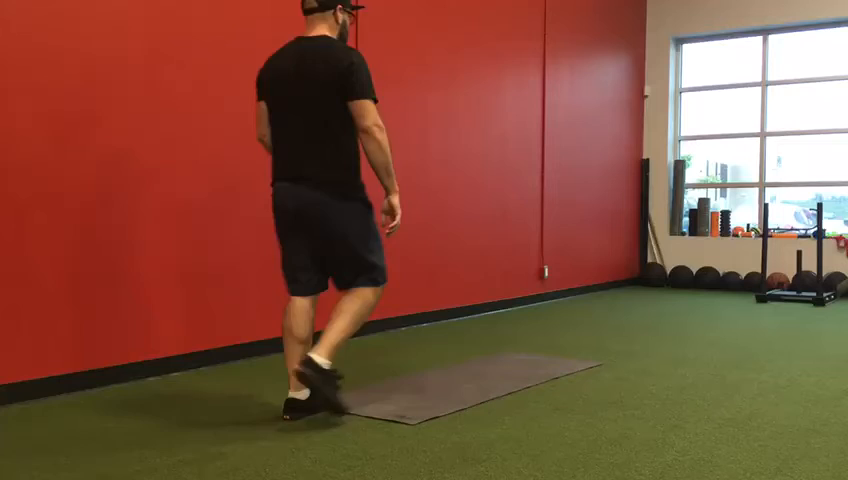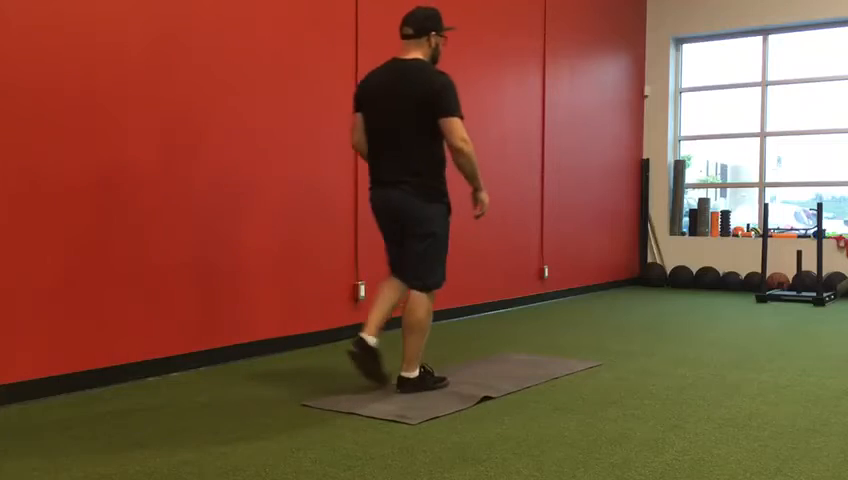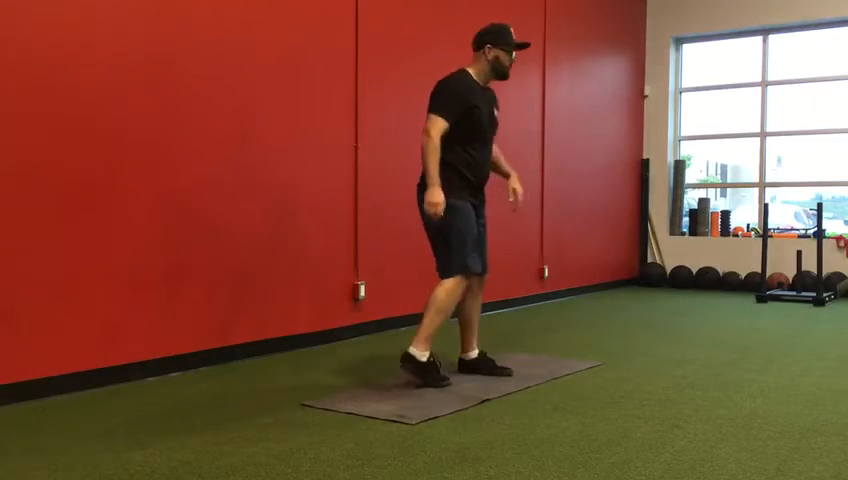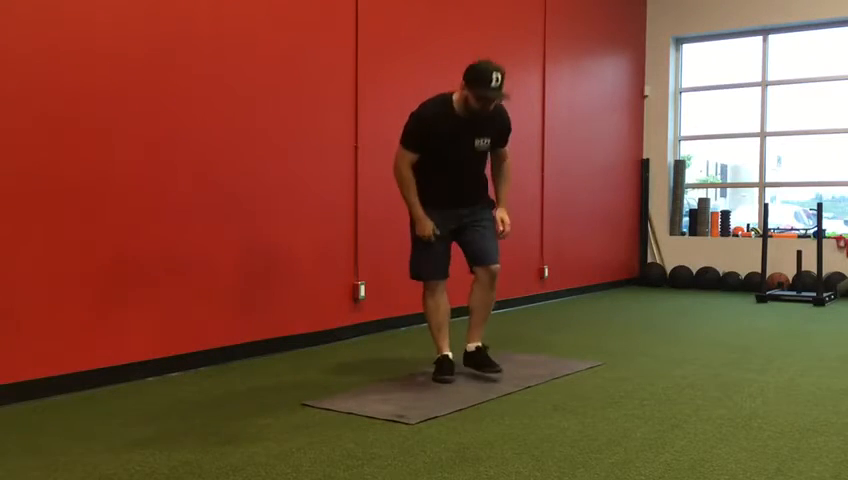
dt=0.7s
person 1, frame 1
left shoulder: (273, 65)
right shoulder: (347, 60)
left elbow: (265, 134)
right elbow: (370, 129)
right wrist: (392, 191)
left hip: (288, 192)
right hip: (337, 194)
left knee: (301, 291)
right knee: (369, 281)
left ankle: (298, 394)
right ankle: (319, 360)
person 1, frame 2
left shoulder: (371, 81)
right shoulder: (436, 82)
left elbow: (359, 141)
right elbow: (459, 143)
right wrist: (479, 188)
left hip: (383, 193)
right hip: (423, 198)
left knee: (404, 274)
right knee: (424, 286)
left ankle: (368, 339)
right ankle: (411, 373)
person 1, frame 3
left shoulder: (488, 96)
right shoulder: (455, 87)
right elbow: (431, 135)
left wrist: (510, 175)
right wrist: (434, 186)
left hip: (472, 196)
right hip: (447, 196)
left knee: (476, 276)
right knee: (461, 274)
left ankle: (470, 355)
right ankle: (417, 354)
person 1, frame 4
left shoulder: (498, 118)
right shoulder: (428, 115)
left elbow: (500, 160)
right elbow: (402, 166)
left wrist: (501, 205)
right wrist: (419, 216)
left hip: (476, 205)
right hip: (433, 210)
left knee: (489, 270)
right knee: (434, 282)
left ankle: (474, 347)
right ankle: (444, 356)
